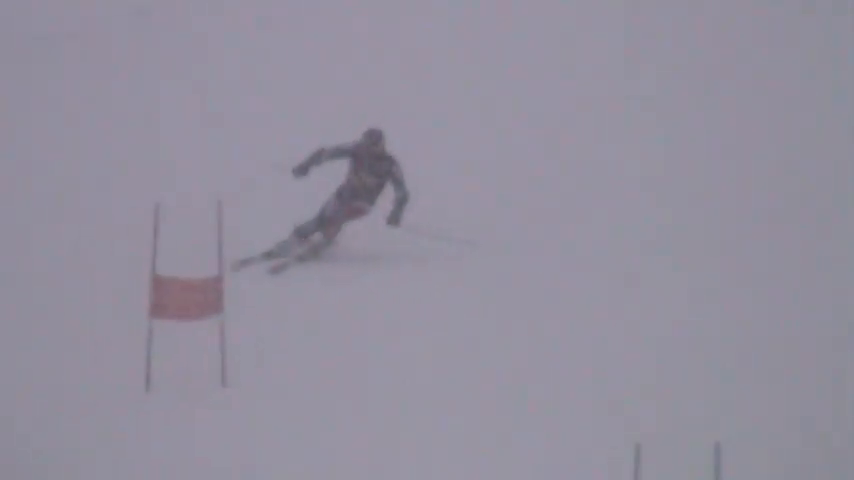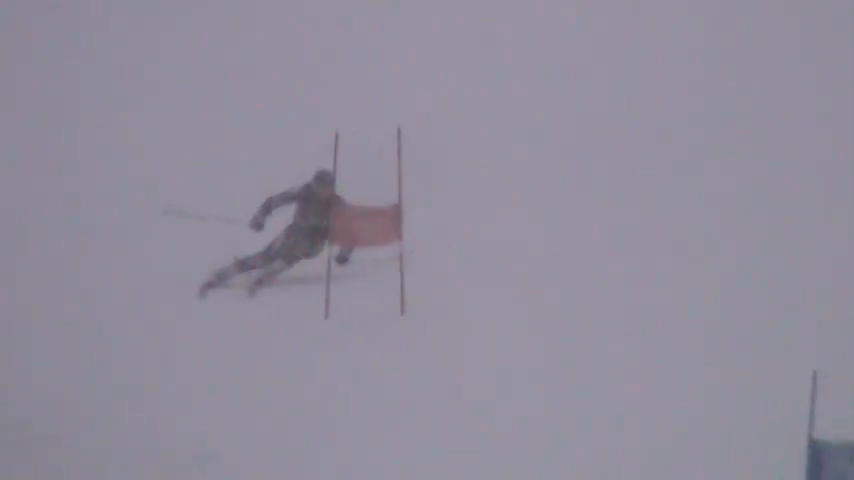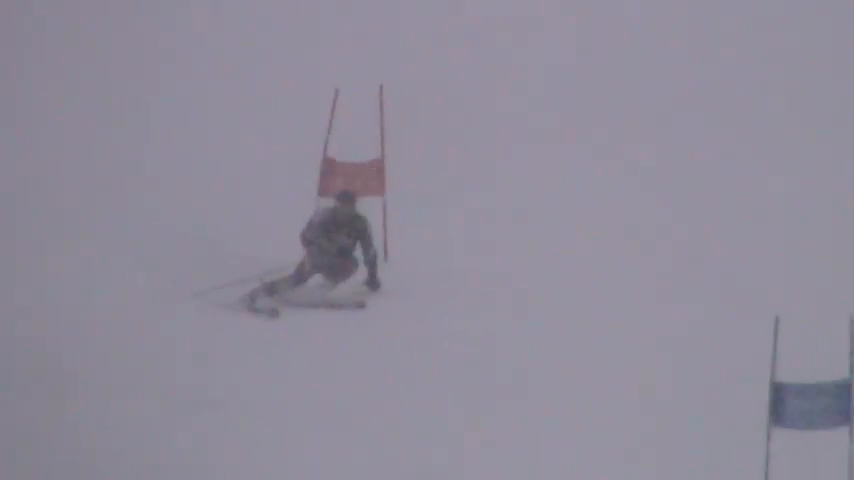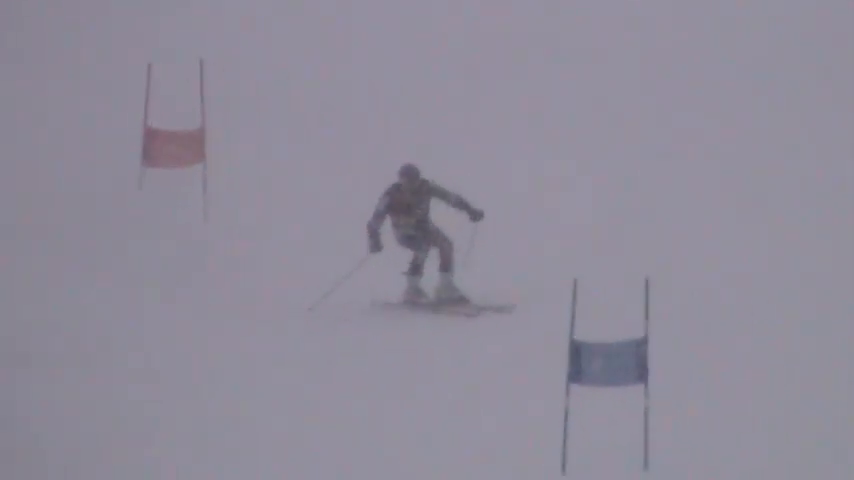
dt=0.4s
person 1, frame 1
left shoulder: (390, 164)
right shoulder: (357, 149)
left elbow: (402, 193)
right elbow: (327, 152)
left wrist: (396, 213)
right wrist: (305, 165)
left hip: (362, 204)
right hip: (344, 195)
left knee: (335, 219)
right knee: (317, 223)
right ankle: (281, 248)
person 1, frame 2
left shoulder: (339, 205)
right shoulder: (305, 191)
right elbow: (274, 201)
left wrist: (345, 253)
right wrist: (260, 216)
left hip: (311, 245)
right hip: (292, 235)
right knee: (263, 258)
left ankle: (265, 277)
right ankle: (216, 279)
person 1, frame 3
left shoulder: (360, 223)
right shoulder: (324, 215)
left elbow: (369, 250)
right elbow: (305, 236)
left wrist: (372, 275)
right wrist: (313, 251)
left hip: (338, 262)
right hip: (315, 257)
left knee: (351, 264)
right knee: (297, 280)
person 1, frame 4
left shoulder: (425, 186)
right shoulder: (390, 196)
left elbow: (450, 197)
right elbow: (374, 222)
left wrist: (470, 210)
right wrist: (374, 242)
left hip: (424, 226)
right hip: (404, 232)
left knee: (446, 245)
right knee: (422, 247)
left ankle: (447, 290)
right ankle: (412, 291)
